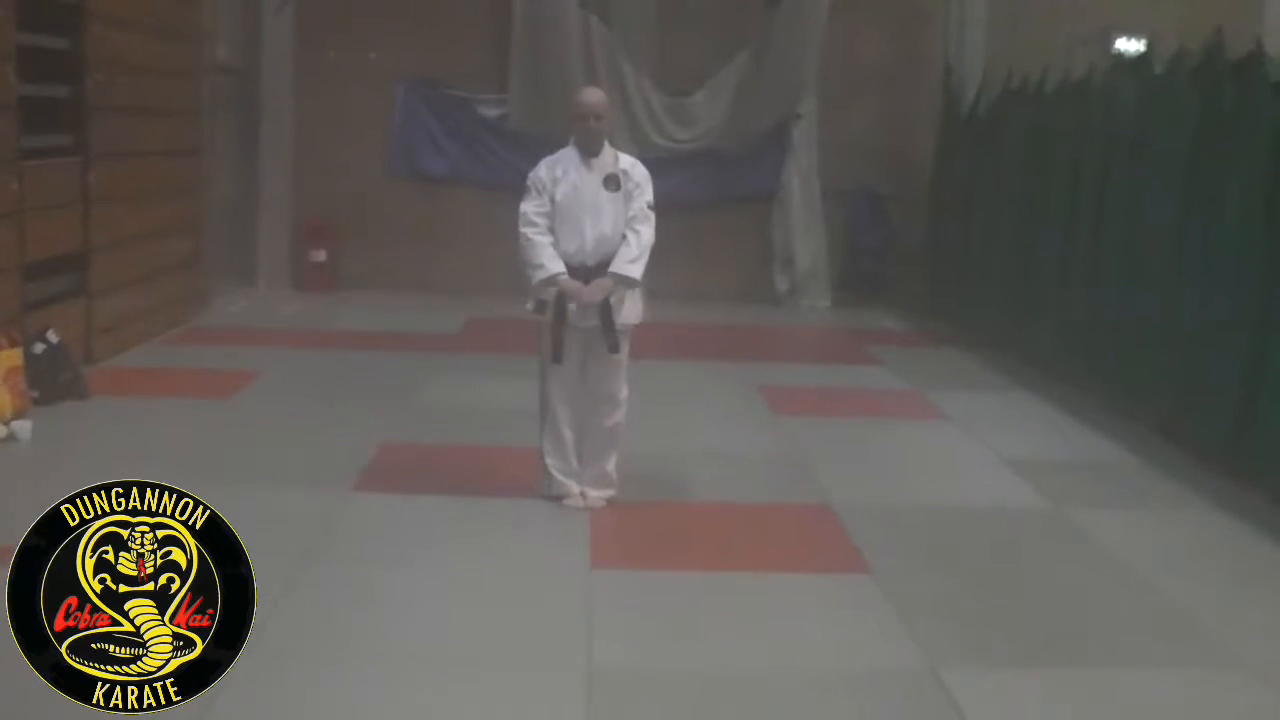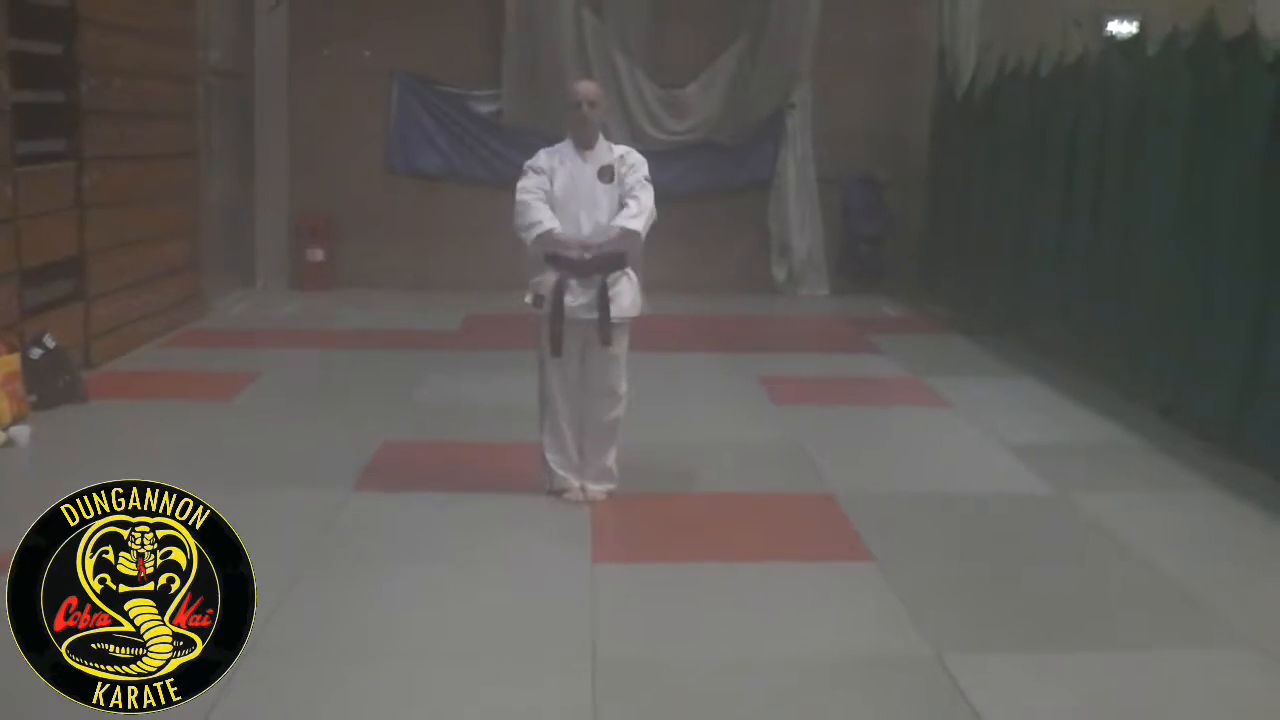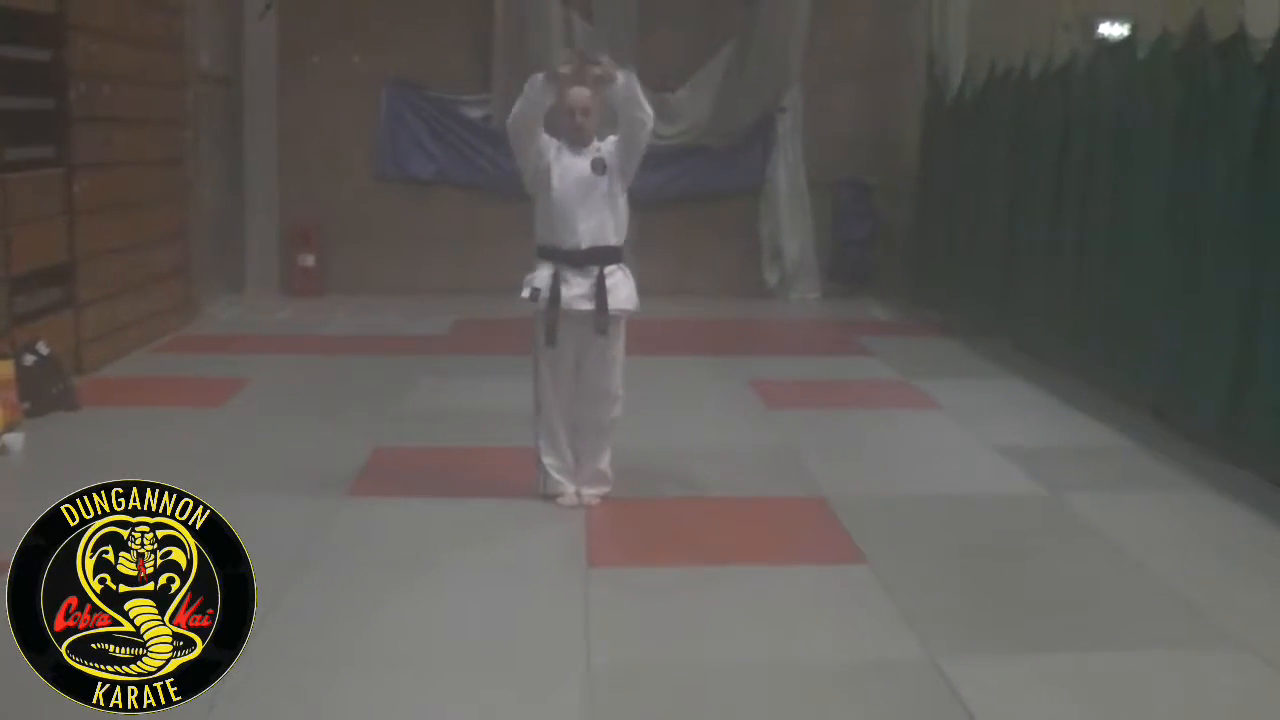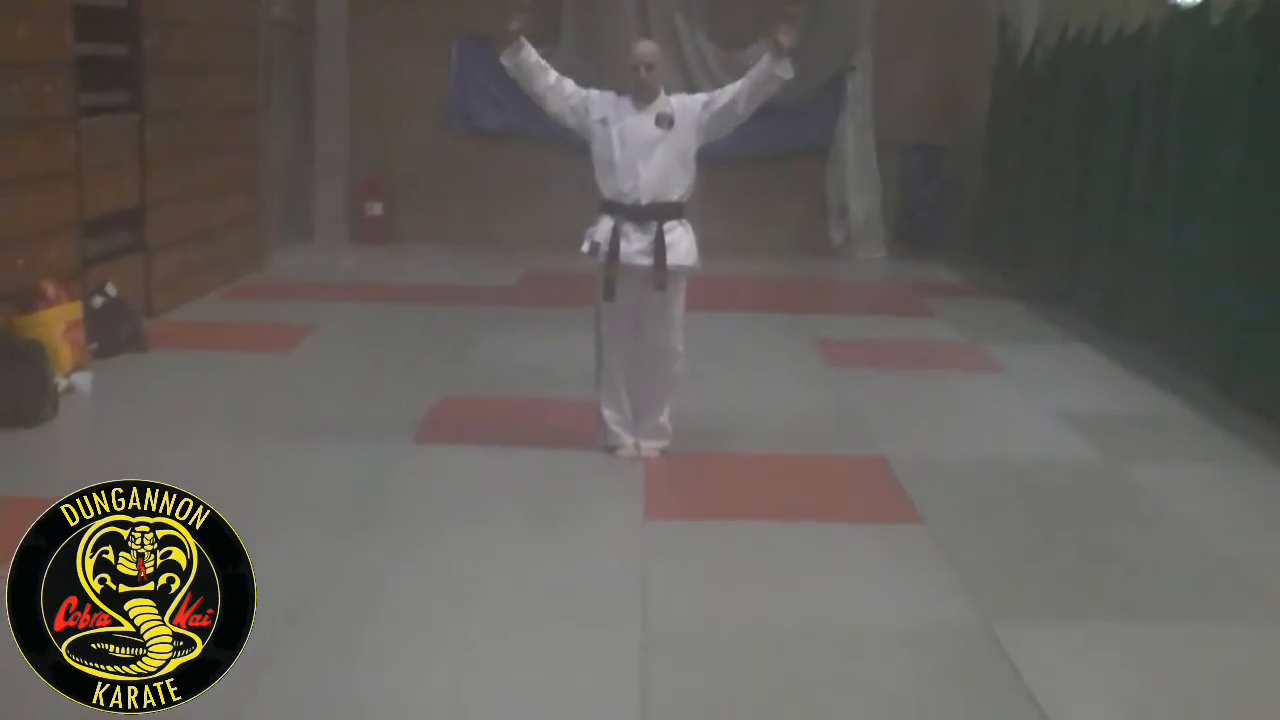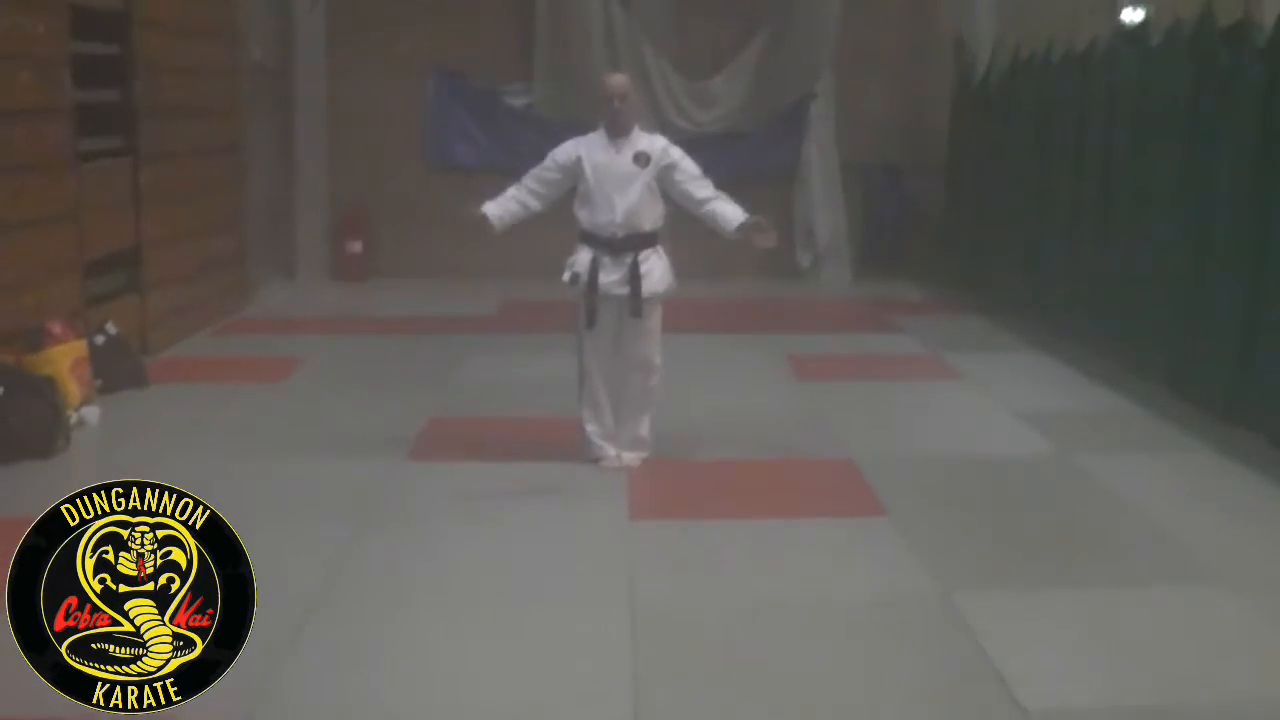
dt=1s
person 1, frame 1
left shoulder: (632, 171)
right shoulder: (548, 170)
left elbow: (641, 231)
right elbow: (532, 230)
left wrist: (610, 281)
right wrist: (561, 281)
left hip: (613, 296)
right hip: (562, 295)
left knee: (608, 394)
right knee: (560, 392)
left ankle: (597, 480)
right ankle: (564, 480)
person 1, frame 2
left shoulder: (627, 160)
right shoulder: (545, 161)
left elbow: (641, 204)
right elbow: (528, 204)
left wrist: (610, 235)
right wrist: (560, 237)
left hip: (610, 286)
right hip: (560, 286)
left knee: (607, 389)
right knee: (559, 388)
left ankle: (598, 475)
right ankle: (565, 476)
person 1, frame 3
left shoulder: (615, 154)
right shoulder: (544, 156)
left elbow: (640, 123)
right elbow: (521, 126)
left wrist: (613, 81)
right wrist: (549, 83)
left hip: (606, 283)
right hip: (555, 283)
left knee: (601, 390)
right knee: (555, 389)
left ankle: (591, 478)
right ankle: (560, 479)
person 1, frame 4
left shoulder: (690, 111)
right shoulder: (599, 107)
left elbow: (741, 96)
right elbow: (549, 86)
left wrist: (778, 56)
right wrist: (516, 43)
left hip: (667, 240)
right hip: (617, 238)
left knee: (662, 344)
right knee: (616, 342)
left ankle: (650, 431)
right ankle: (620, 431)
person 1, frame 5
left shoulder: (659, 149)
right shoulder: (577, 150)
left elbow: (700, 192)
right elbow: (531, 190)
left wrist: (742, 224)
right wrist: (490, 215)
left hip: (643, 266)
right hip: (597, 266)
left knee: (641, 360)
right knee: (597, 360)
left ankle: (632, 442)
right ankle: (603, 443)
